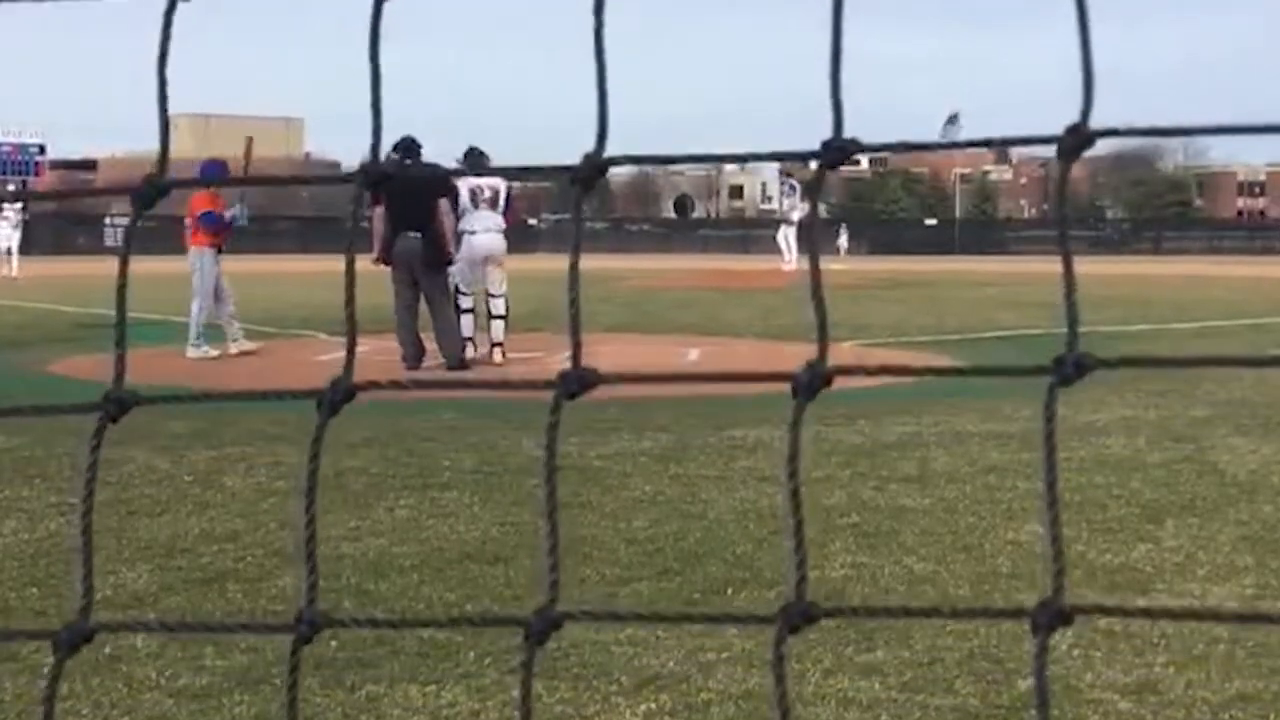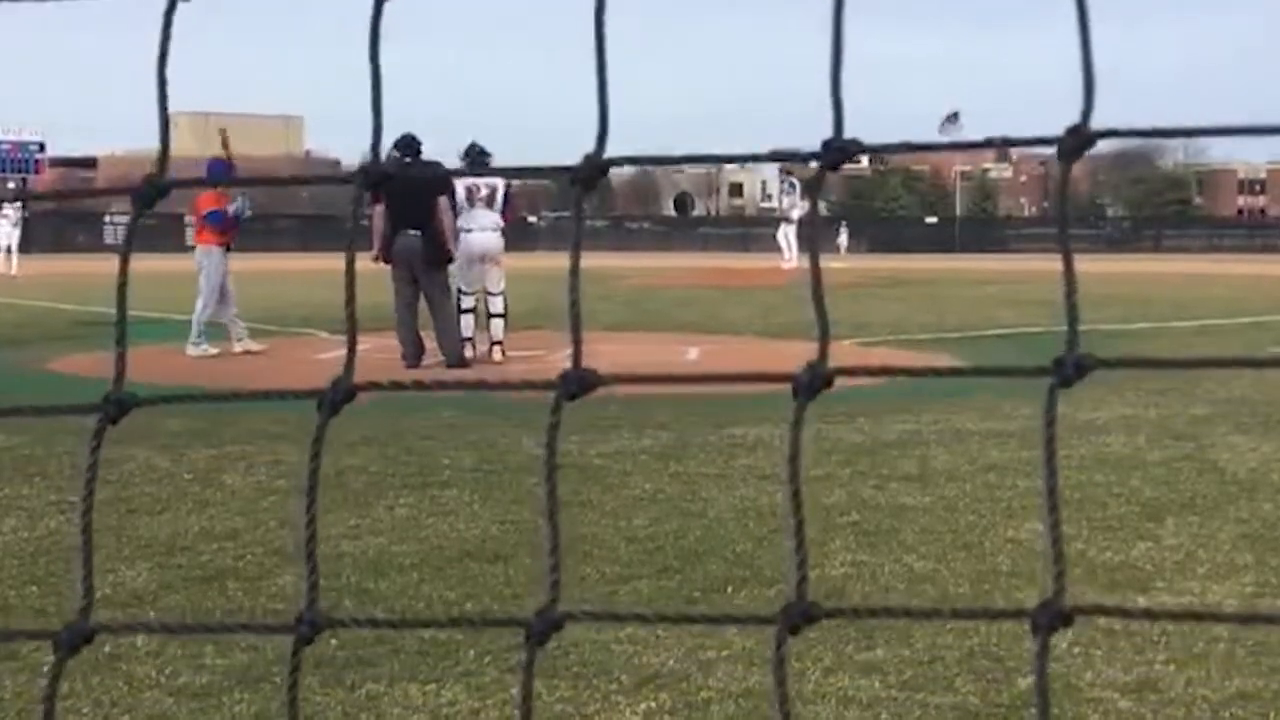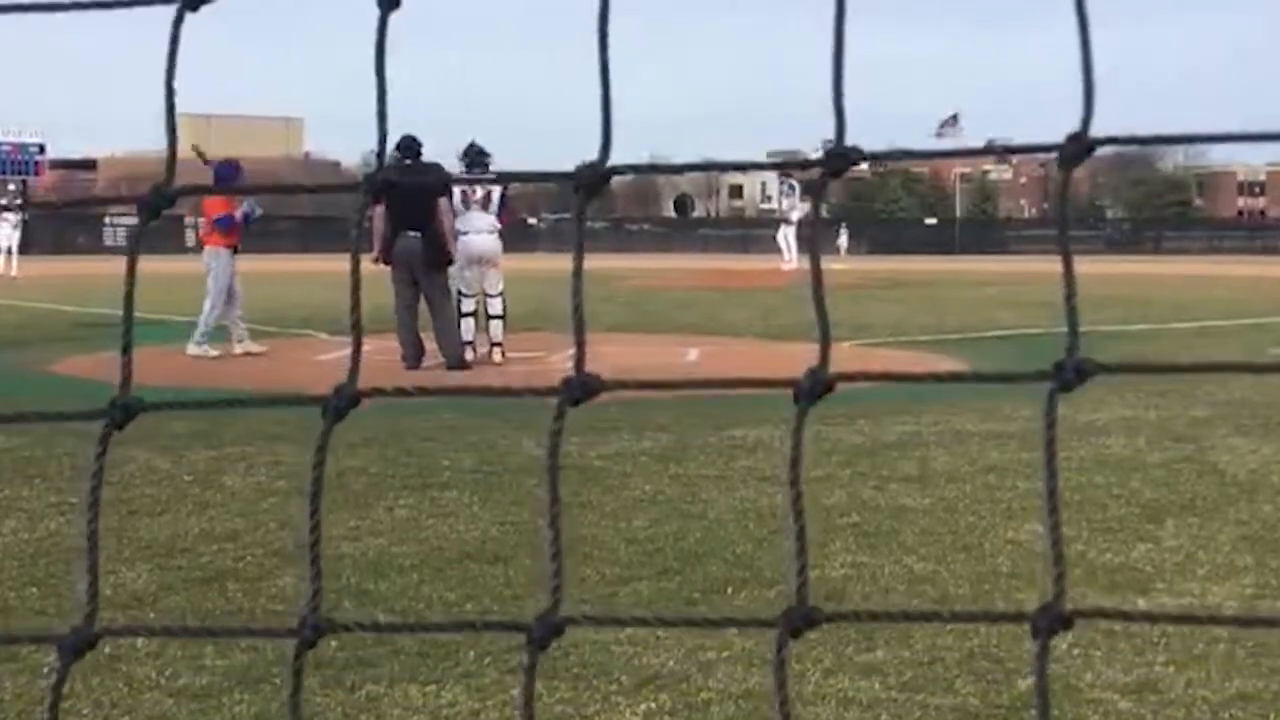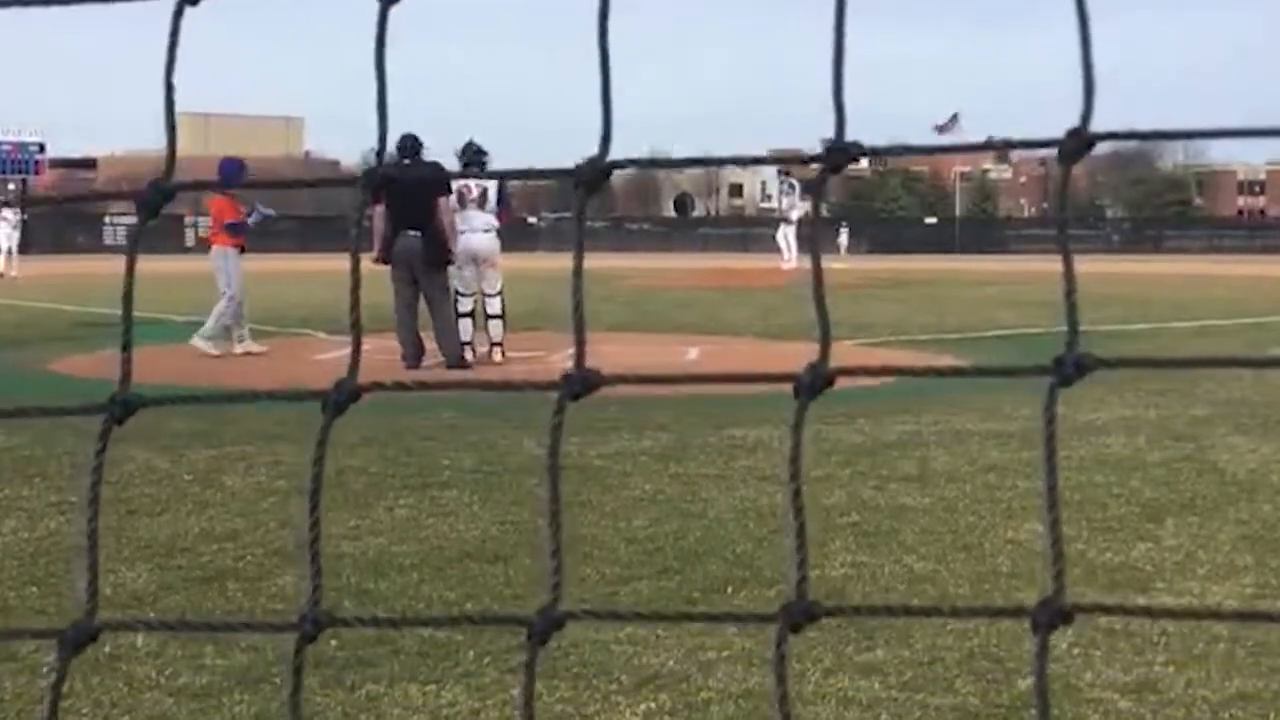
dt=0.1s
person 1, frame 1
left shoulder: (385, 176)
right shoulder: (435, 172)
left elbow: (379, 215)
right elbow: (444, 211)
left wrist: (377, 249)
right wrist: (451, 245)
left hip: (398, 245)
right hip: (427, 245)
left knee: (405, 305)
right knee: (441, 303)
left ankle: (412, 357)
right ankle: (454, 357)
person 1, frame 2
right shoulder: (435, 170)
left elbow: (379, 213)
right elbow: (444, 209)
left wrist: (377, 246)
right wrist: (451, 243)
left hip: (398, 243)
right hip: (427, 243)
left knee: (405, 303)
right knee: (441, 302)
left ankle: (411, 355)
right ankle: (454, 355)
person 1, frame 3
left shoulder: (385, 176)
right shoulder: (435, 172)
left elbow: (379, 214)
right elbow: (444, 210)
left wrist: (377, 248)
right wrist: (451, 244)
left hip: (398, 244)
right hip: (427, 244)
left knee: (405, 304)
right knee: (441, 303)
left ankle: (411, 357)
right ankle: (454, 357)
person 1, frame 4
left shoulder: (384, 175)
right shoulder: (435, 171)
left elbow: (379, 213)
right elbow: (444, 209)
left wrist: (377, 248)
right wrist: (451, 243)
left hip: (398, 244)
right hip: (427, 243)
left knee: (404, 304)
right knee: (440, 302)
left ankle: (411, 356)
right ankle: (453, 356)
person 2, frame 1
left shoulder: (459, 184)
right shoulder: (502, 183)
right elbow: (507, 217)
left hip: (472, 240)
right hip: (497, 239)
left knee: (463, 292)
right knee: (497, 294)
left ankle: (468, 344)
right ankle: (497, 349)
person 2, frame 2
left shoulder: (458, 182)
right shoulder: (500, 181)
right elbow: (507, 215)
left hip: (468, 238)
right hip: (494, 238)
left knee: (466, 293)
right knee: (495, 293)
left ankle: (467, 346)
right ankle: (497, 347)
person 2, frame 3
left shoulder: (454, 184)
right shoulder: (497, 183)
right elbow: (503, 217)
left hip: (465, 241)
right hip: (491, 240)
left knee: (466, 296)
right knee: (494, 294)
left ankle: (467, 349)
right ankle: (496, 349)
person 2, frame 4
left shoulder: (452, 183)
right shoulder: (494, 182)
right elbow: (502, 215)
left hip: (462, 240)
right hip: (487, 238)
left knee: (464, 296)
right knee: (493, 294)
left ankle: (466, 349)
right ankle: (496, 349)
person 3, frame 1
left shoulder: (215, 198)
right shoulder: (201, 197)
left elbow: (221, 224)
right elbow: (210, 221)
left wrist: (233, 216)
right wrist: (231, 214)
left hip: (212, 253)
right hip: (203, 253)
left knee: (223, 298)
right knee: (202, 300)
left ankle: (236, 341)
right ankle: (195, 345)
person 3, frame 2
left shoulder: (223, 197)
right shoulder: (208, 196)
left elbow: (231, 221)
right elbow: (217, 220)
left wrist: (243, 211)
right wrist: (235, 207)
left hip: (220, 252)
right hip: (210, 251)
left knee: (228, 297)
right knee: (208, 298)
left ankle: (240, 340)
right ankle: (196, 343)
person 3, frame 3
left shoulder: (230, 199)
right shoulder: (216, 199)
left elbow: (240, 222)
right elbow: (225, 224)
left wrist: (251, 212)
right wrist: (242, 211)
left hip: (227, 254)
right hip: (217, 253)
left knee: (234, 298)
right knee: (215, 300)
left ankle: (241, 341)
right ankle: (198, 343)
person 3, frame 4
left shoulder: (231, 198)
right shoulder: (225, 200)
left elbow: (246, 214)
right elbow: (235, 229)
left wrist: (260, 213)
right wrist: (252, 220)
left hip: (229, 252)
right hip: (225, 251)
left knee: (237, 297)
right knee: (230, 297)
left ankle: (242, 341)
right ankle: (204, 336)
